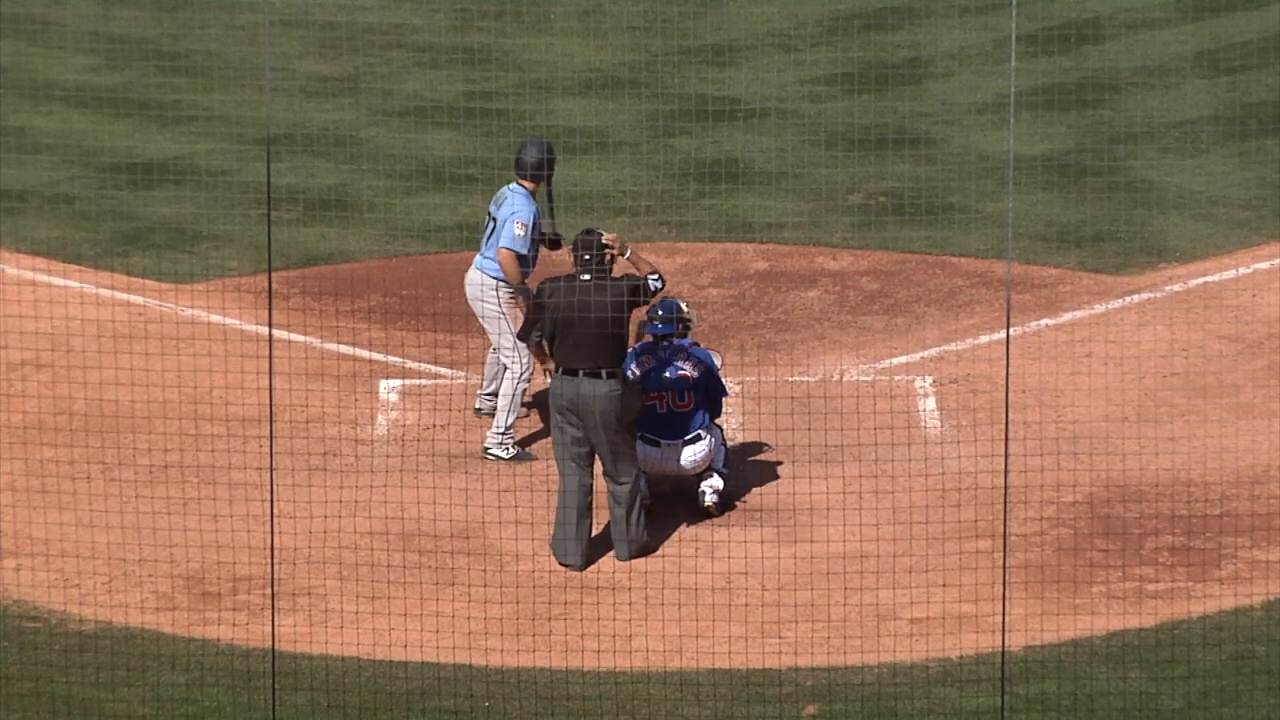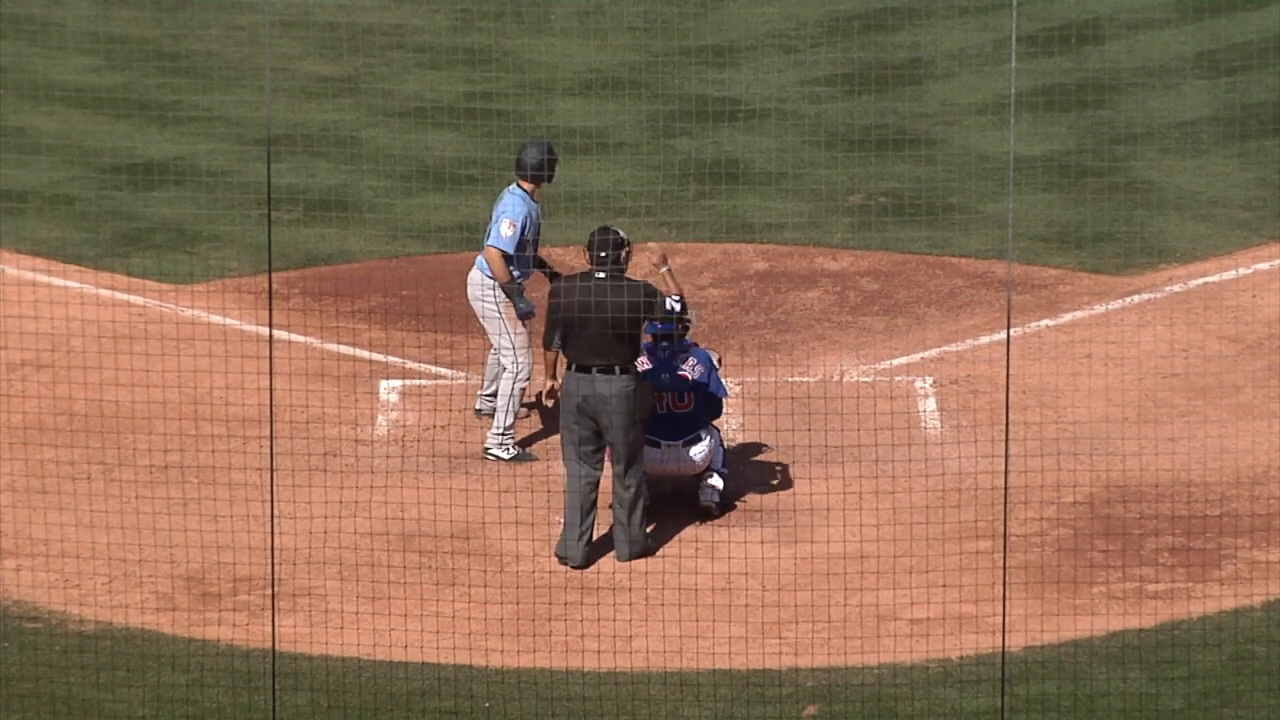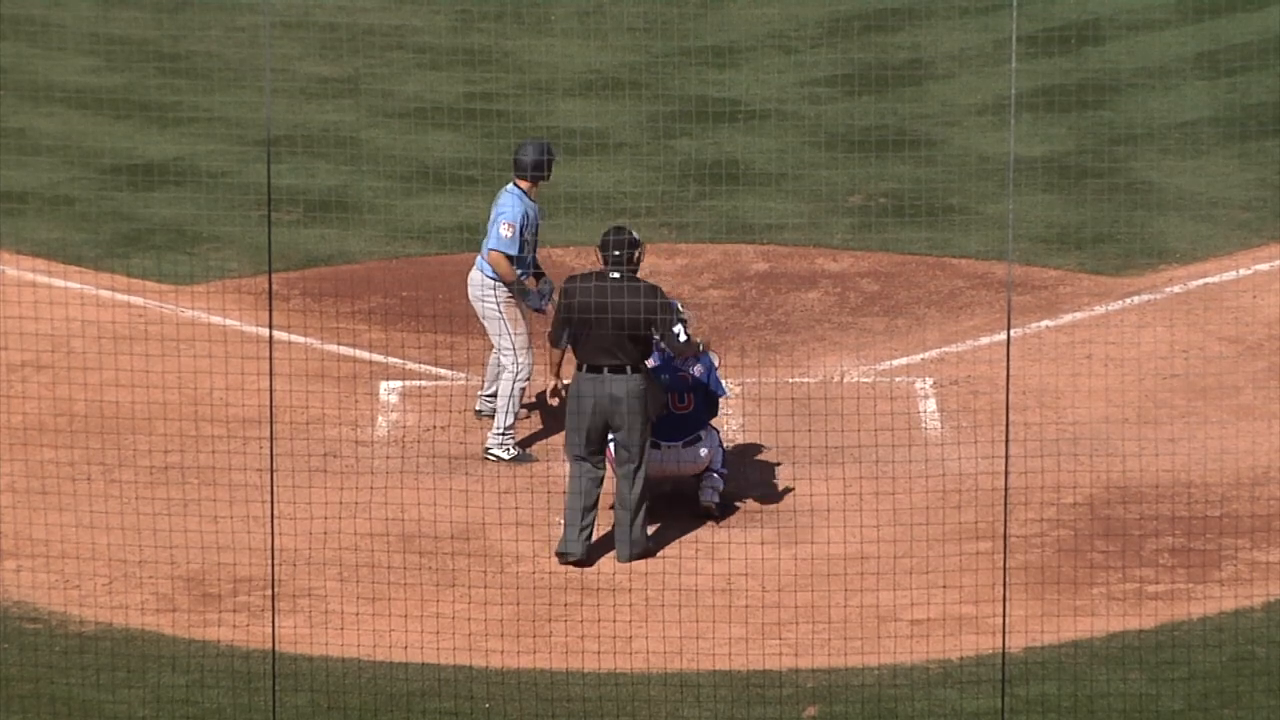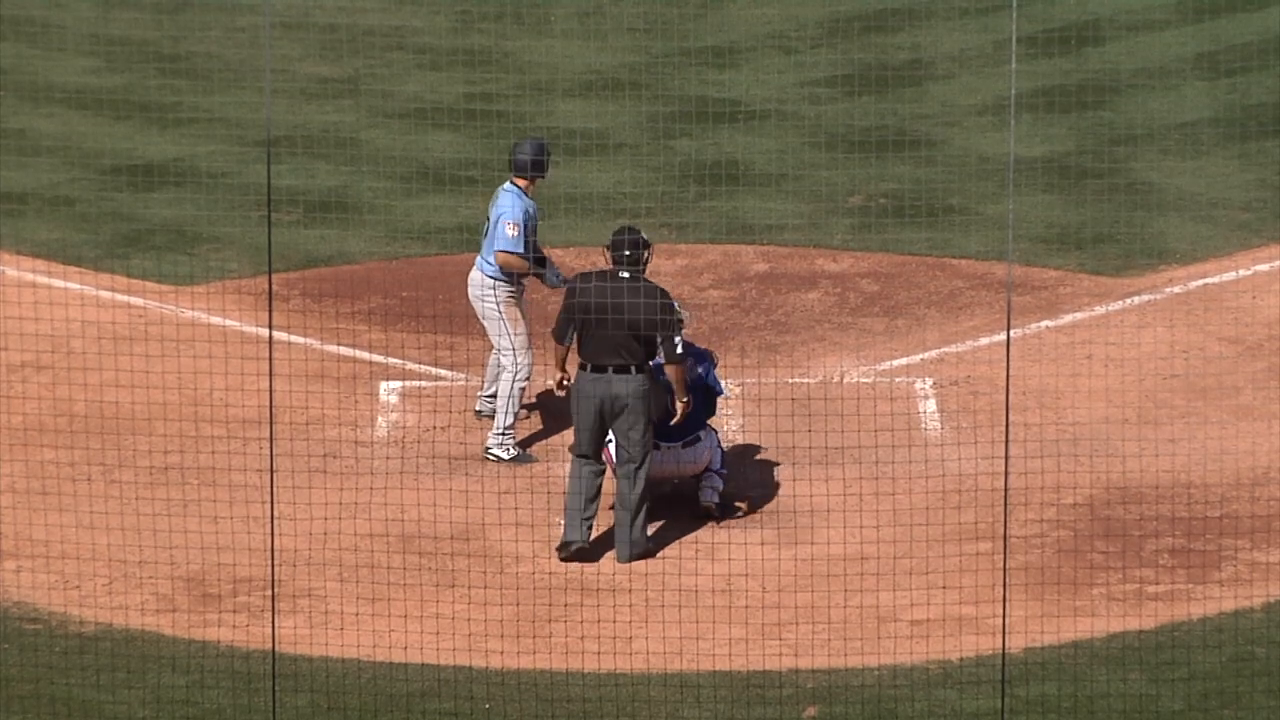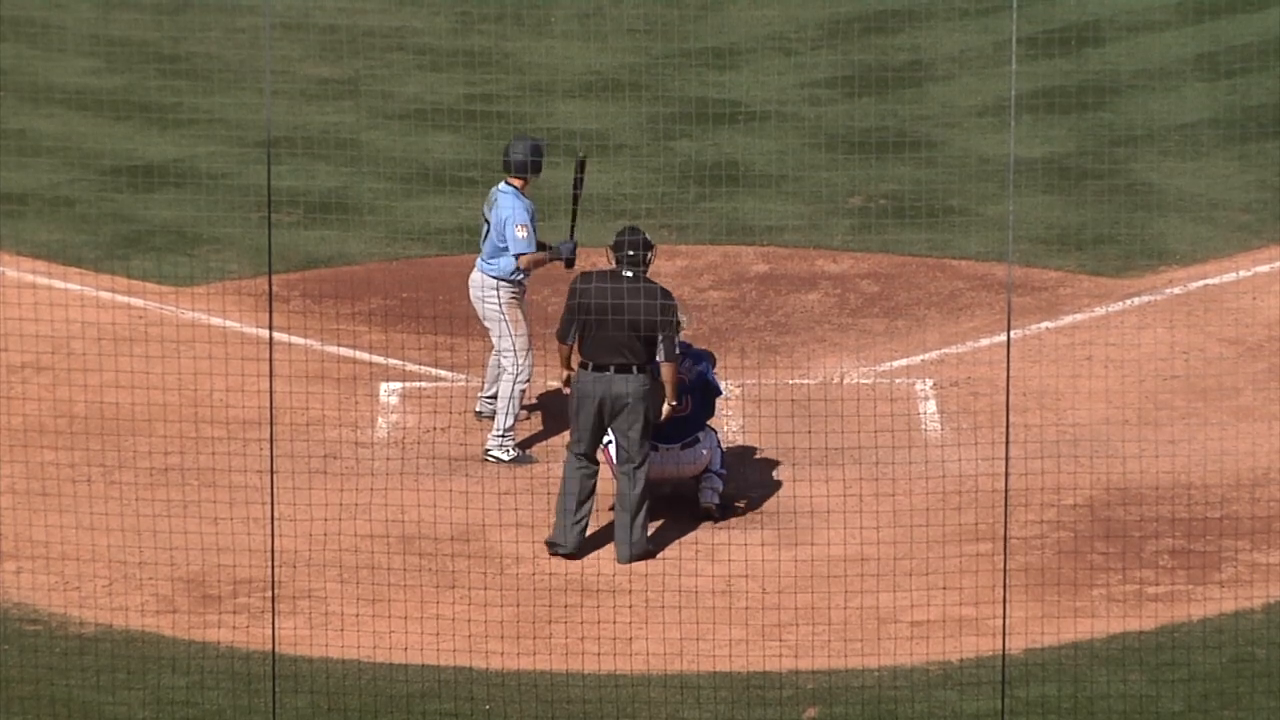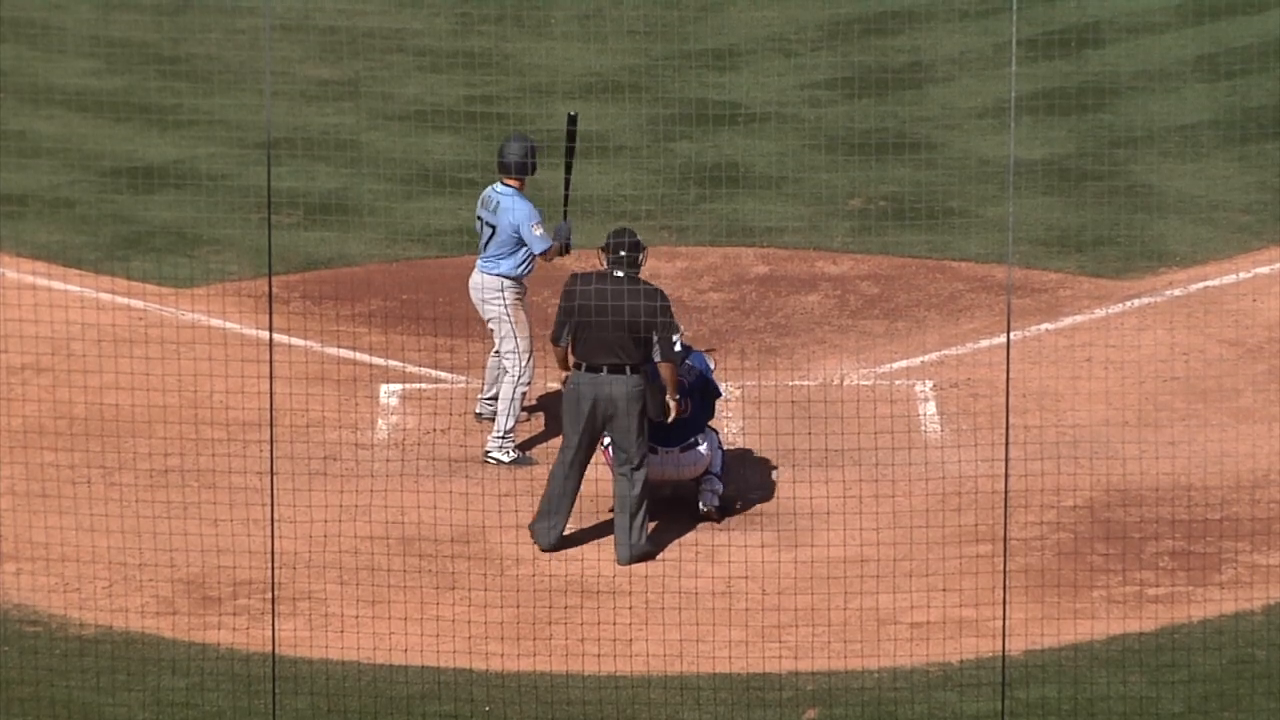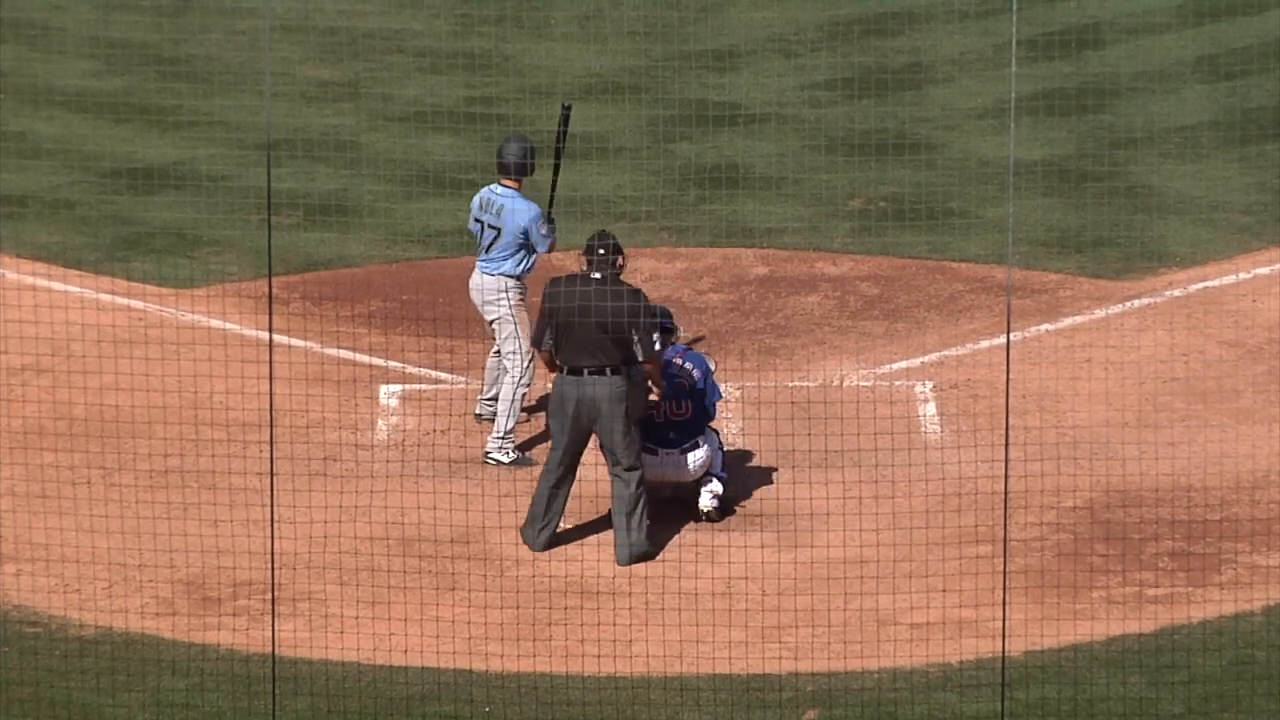
dt=0.2s
person 1, frame 1
left shoulder: (549, 290)
right shoulder: (622, 290)
left elbow: (530, 336)
right elbow: (656, 280)
left wrist: (546, 360)
right wrist: (628, 251)
left hip: (564, 387)
right hip: (608, 389)
left knee: (572, 471)
right knee: (622, 469)
left ankle: (571, 549)
right ankle: (629, 542)
person 1, frame 2
left shoulder: (563, 288)
right shoulder: (637, 292)
left elbow: (552, 343)
right elbow: (676, 304)
left wrist: (550, 379)
right wrist: (663, 267)
left hip: (577, 385)
right hip: (620, 386)
left knee: (580, 470)
right knee: (627, 469)
left ankle: (574, 548)
right ankle: (630, 542)
person 1, frame 3
left shoulder: (574, 287)
right shoulder: (650, 295)
left elbow: (558, 340)
right elbow: (680, 346)
left wrist: (554, 376)
right wrist: (698, 347)
left hip: (586, 384)
right hip: (631, 386)
left knee: (584, 466)
right knee: (631, 467)
left ankle: (574, 543)
right ankle: (630, 542)
person 1, frame 4
left shoulder: (581, 285)
right shoulder: (657, 298)
left elbow: (563, 337)
right elbow: (671, 356)
left wrist: (560, 370)
right wrist: (680, 396)
left hip: (589, 382)
right hip: (634, 386)
left knee: (585, 460)
right knee: (632, 466)
left ankle: (575, 535)
right ankle: (630, 543)
person 1, frame 5
left shoulder: (585, 284)
right shoulder: (660, 298)
left elbow: (566, 336)
right elbow: (667, 356)
left wrist: (566, 368)
right wrist: (670, 397)
left hip: (590, 381)
right hip: (635, 386)
left knee: (580, 458)
right knee: (632, 466)
left ankle: (567, 536)
right ankle: (630, 544)
person 1, frame 6
left shoulder: (578, 285)
right shoulder: (653, 297)
left elbow: (560, 340)
right elbow: (665, 356)
left wrist: (565, 370)
right wrist: (671, 394)
left hip: (584, 382)
right hip: (629, 386)
left knee: (570, 460)
right knee: (630, 467)
left ankle: (547, 531)
right ankle: (630, 545)
person 1, frame 7
left shoulder: (557, 288)
right shoulder: (633, 298)
left elbow: (543, 344)
right elbow: (647, 356)
left wrist: (556, 371)
right wrist: (656, 384)
left hip: (569, 385)
right hip: (614, 388)
left knee: (559, 463)
right knee: (626, 468)
left ankle: (538, 533)
right ankle: (630, 546)
person 2, frame 1
left shoulder: (506, 193)
right shoulder: (525, 207)
right elbow: (506, 256)
left wrist: (541, 238)
right wrist: (528, 295)
left hip: (478, 278)
right hip: (495, 288)
left knee: (503, 344)
right knee: (520, 362)
left ankle: (488, 401)
right ankle: (499, 442)
person 2, frame 2
left shoulder: (517, 196)
right shoulder: (519, 207)
right elbow: (493, 253)
left wrist: (546, 269)
right wrist: (517, 297)
left hip: (485, 282)
right hip: (493, 289)
left knee: (505, 345)
right knee: (518, 362)
left ankle: (488, 401)
right ankle: (499, 443)
person 2, frame 3
left shoulder: (521, 198)
right shoulder: (515, 207)
right elbow: (496, 256)
left wrist: (540, 278)
right wrist: (525, 292)
left hip: (492, 283)
right hip: (494, 288)
left knee: (506, 346)
right knee: (518, 362)
left ankle: (489, 403)
right ankle: (500, 442)
person 2, frame 4
left shoulder: (513, 195)
right shoulder: (514, 205)
left elbow: (524, 243)
right elbow: (505, 257)
left wrist: (546, 264)
right wrist: (541, 273)
left hip: (494, 283)
right hip: (495, 288)
left knee: (506, 347)
right knee: (517, 362)
left ankle: (488, 403)
right ankle: (500, 443)
person 2, frame 5
left shoulder: (499, 193)
right shoulder: (516, 207)
right elbow: (525, 260)
left wrist: (553, 248)
right wrist: (557, 253)
left hip: (489, 281)
right hip: (498, 289)
left knee: (506, 348)
right knee: (518, 364)
left ankle: (489, 404)
right ankle: (500, 444)
person 2, frame 6
left shoulder: (488, 195)
right shoulder: (522, 208)
right elbow: (547, 253)
left wrist: (551, 241)
right wrist: (560, 236)
left hip: (484, 279)
right hip: (501, 288)
left knee: (504, 348)
right knee: (519, 365)
left ankle: (488, 405)
right ankle: (500, 446)
person 2, frame 7
left shoulder: (482, 196)
right shoulder: (528, 210)
right elbow: (547, 247)
right wrist: (549, 230)
left hip: (481, 279)
right hip: (504, 288)
left knee: (503, 347)
right knee: (519, 365)
left ankle: (489, 407)
right ankle: (500, 446)
person 3, frame 1
left shoulder: (634, 357)
right shoulder: (702, 356)
right elbow: (715, 411)
left hip: (647, 455)
right hip: (696, 456)
right knee: (714, 432)
right ankle: (710, 494)
person 3, frame 2
left shoulder: (635, 358)
right shoulder: (703, 358)
right elbow: (715, 411)
left hip: (647, 457)
right hip: (696, 457)
right knee: (712, 433)
right ankle: (711, 495)
person 3, frame 3
right shoulder: (701, 358)
right elbow: (710, 411)
left hip: (645, 457)
right hip: (692, 457)
right knee: (711, 435)
right ankle: (710, 495)
person 3, frame 4
right shoulder: (700, 357)
right elbow: (709, 411)
right hip: (694, 458)
left knee: (613, 433)
right knee: (709, 435)
right ankle: (710, 496)
person 3, frame 5
right shoulder: (698, 358)
right elbow: (708, 412)
right hip: (693, 459)
left knee: (611, 434)
right knee: (709, 436)
right ankle: (710, 497)
person 3, frame 6
right shoulder: (697, 360)
right elbow: (708, 413)
right hip: (693, 461)
left knee: (611, 434)
right knee: (710, 437)
right ankle: (710, 500)
person 3, frame 7
right shoulder: (698, 361)
right elbow: (708, 415)
left hip: (647, 465)
right hip: (694, 463)
right knee: (710, 437)
right ankle: (709, 498)
